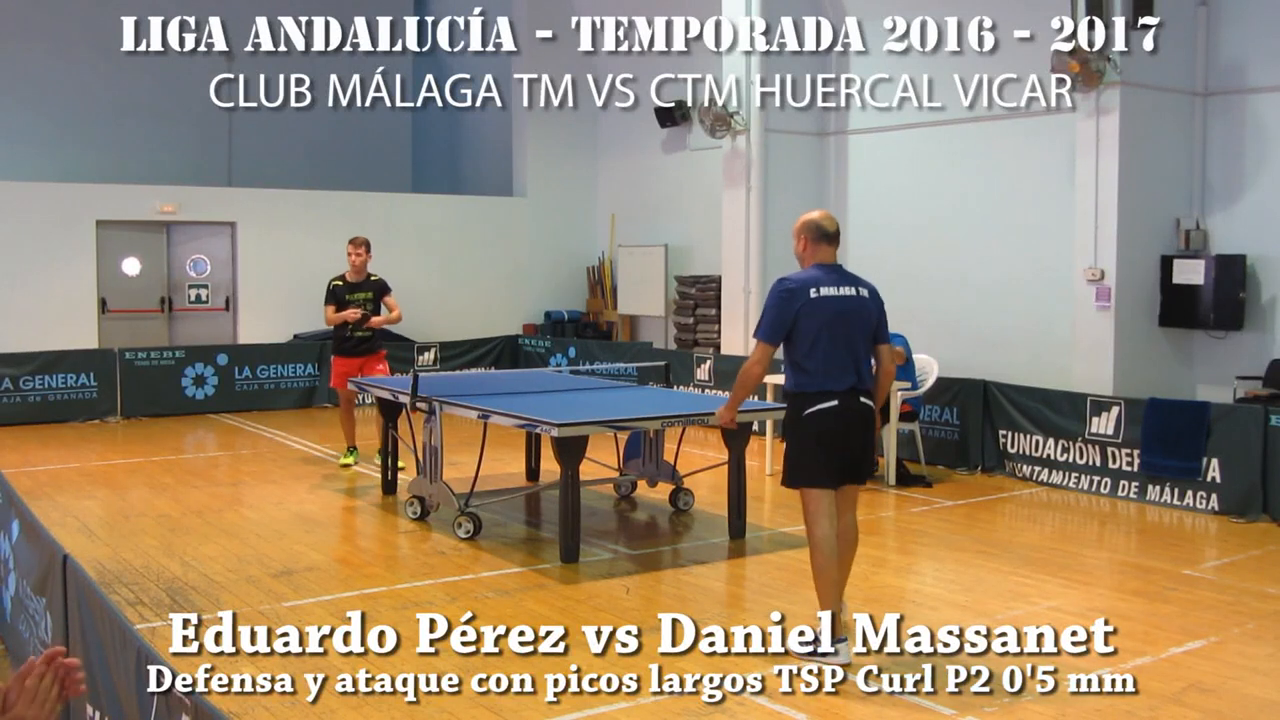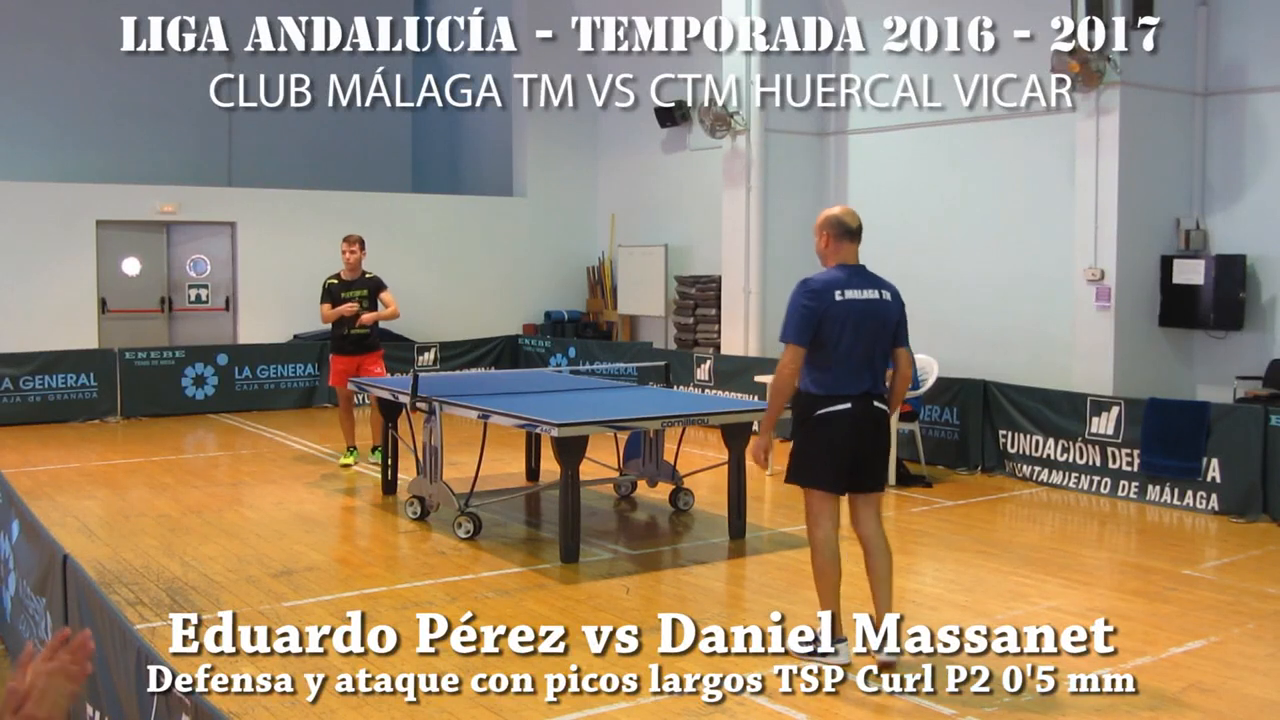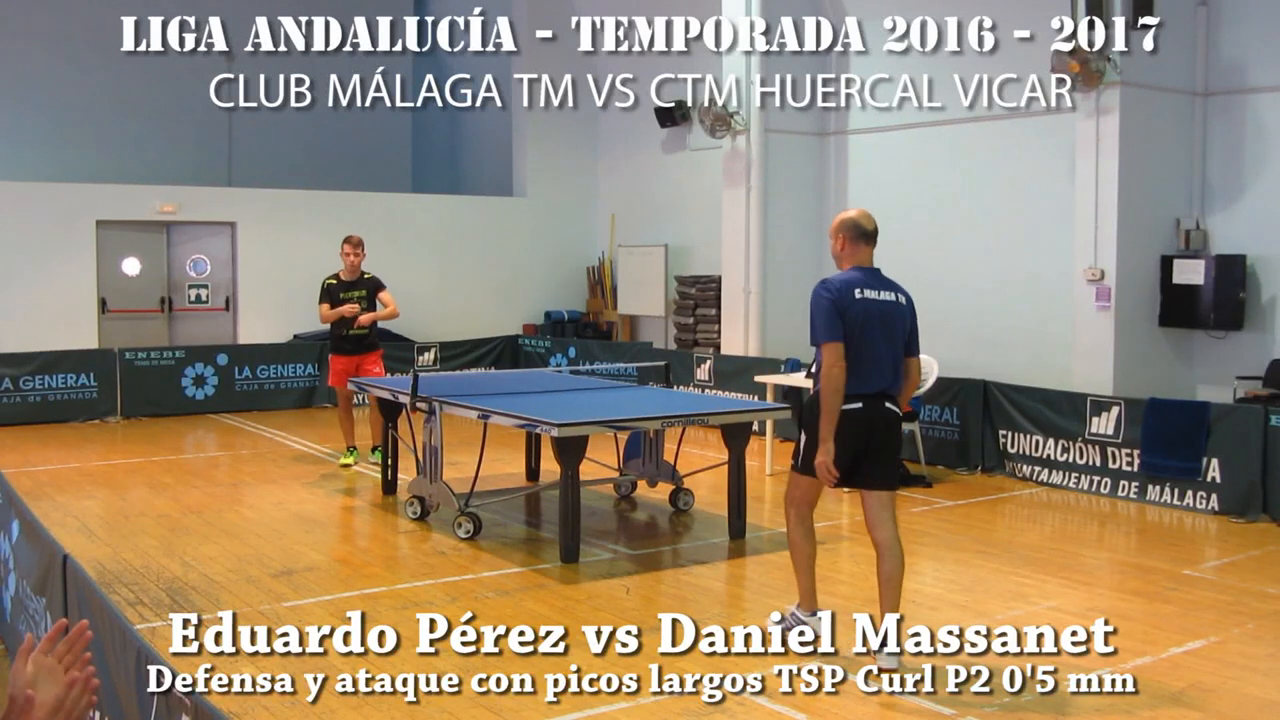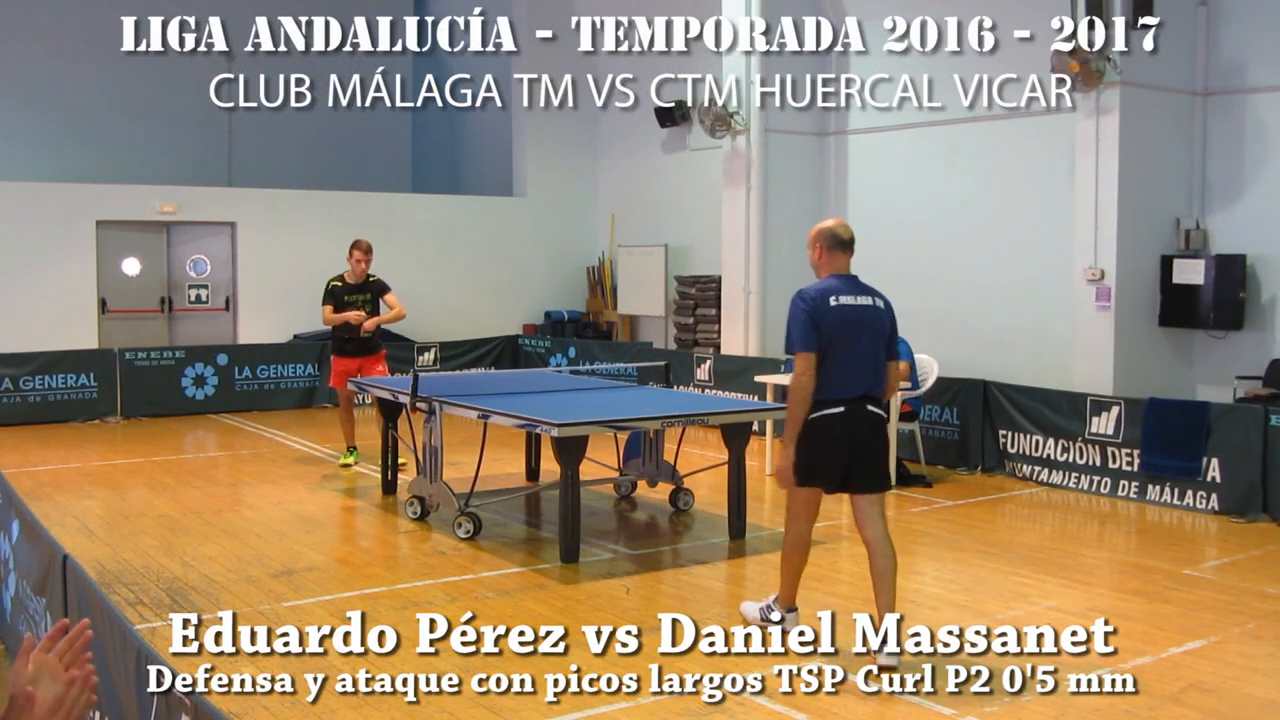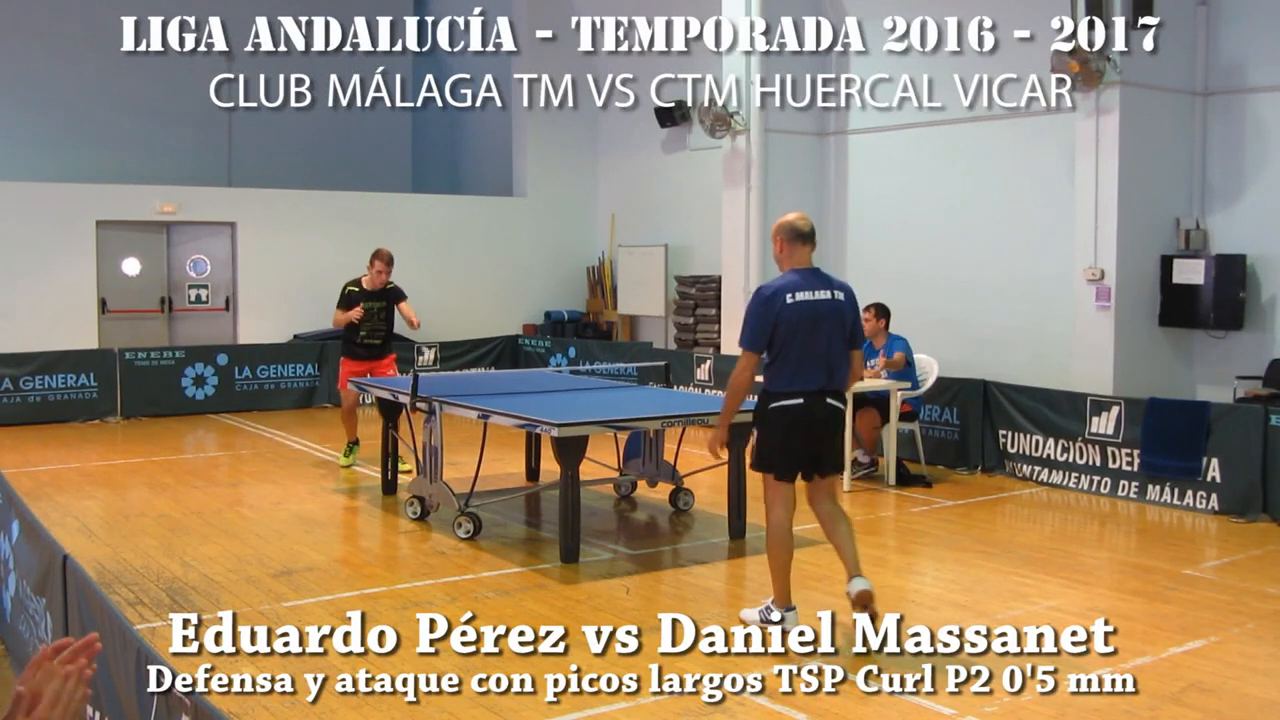
dt=0.3s
person 1, frame 1
left shoulder: (790, 288)
right shoulder: (867, 292)
left elbow: (759, 362)
right elbow: (887, 366)
left wrist: (731, 407)
left hip: (814, 414)
right hip: (859, 412)
left knee: (821, 523)
right knee: (846, 515)
left ankle: (833, 637)
right ankle: (836, 605)
person 1, frame 2
left shoulder: (813, 290)
right shoulder: (889, 293)
left elbow: (790, 368)
right elbow: (904, 370)
left wrist: (765, 430)
left hip: (826, 417)
right hip: (871, 417)
left knee: (823, 526)
right knee: (870, 527)
left ankle: (833, 638)
person 1, frame 3
left shoulder: (832, 290)
right shoulder: (900, 297)
left elbow: (834, 367)
right elbow: (912, 376)
left wrist: (826, 441)
left hip: (841, 415)
right hip: (884, 418)
left knee: (797, 506)
right knee: (884, 529)
left ankle: (806, 609)
person 1, frame 4
left shoulder: (809, 300)
right shoulder: (880, 303)
left elbow: (804, 377)
right elbow: (892, 380)
left wrist: (787, 446)
left hip: (823, 419)
right hip: (869, 422)
left knee: (800, 520)
right knee: (875, 529)
left ankle: (782, 608)
person 1, frame 5
left shoulder: (770, 295)
right shoulder: (843, 293)
left elbow: (746, 371)
right elbow: (856, 367)
left wrist: (722, 423)
left hip: (783, 411)
right hip: (828, 411)
left knee: (779, 509)
right knee: (826, 502)
left ankle: (781, 609)
right ankle: (857, 579)
person 2, frame 1
left shoulder: (378, 283)
right shoulder: (335, 285)
left elbow: (397, 314)
right elbow: (328, 319)
left wrist: (382, 320)
right wrist: (344, 315)
left hip: (373, 352)
right hip: (343, 354)
right knee: (346, 402)
left ankle: (386, 450)
right ankle: (351, 449)
person 2, frame 2
left shoulder: (373, 281)
right shoulder: (331, 284)
left elbow: (394, 311)
right elbow: (325, 317)
left wrist: (374, 315)
right wrist: (340, 310)
left hip: (370, 351)
right hip: (341, 353)
left knee: (378, 400)
right knee: (345, 401)
left ankle: (377, 449)
right ankle: (351, 449)
person 2, frame 3
left shoulder: (372, 281)
right shoulder: (330, 284)
left elbow: (394, 310)
right elbow: (323, 317)
left wrist: (371, 316)
right wrist: (341, 311)
left hip: (369, 351)
right hip: (341, 353)
left knee: (377, 399)
right knee: (344, 401)
left ankle: (377, 449)
right ankle: (351, 449)
person 2, frame 4
left shoulder: (376, 284)
right shoulder: (334, 285)
left elbow: (400, 312)
right elbow: (326, 319)
left wrist: (376, 320)
right wrist: (346, 316)
left hip: (372, 353)
right hip: (343, 354)
right knee: (345, 402)
right ankle: (351, 449)
person 2, frame 5
left shoulder: (393, 291)
right shoulder: (351, 289)
left elbow: (411, 318)
right elbow: (337, 321)
left wrist: (414, 322)
right wrist: (349, 316)
left hip: (383, 356)
right hip: (352, 357)
right knee: (348, 405)
right ankle: (352, 443)
